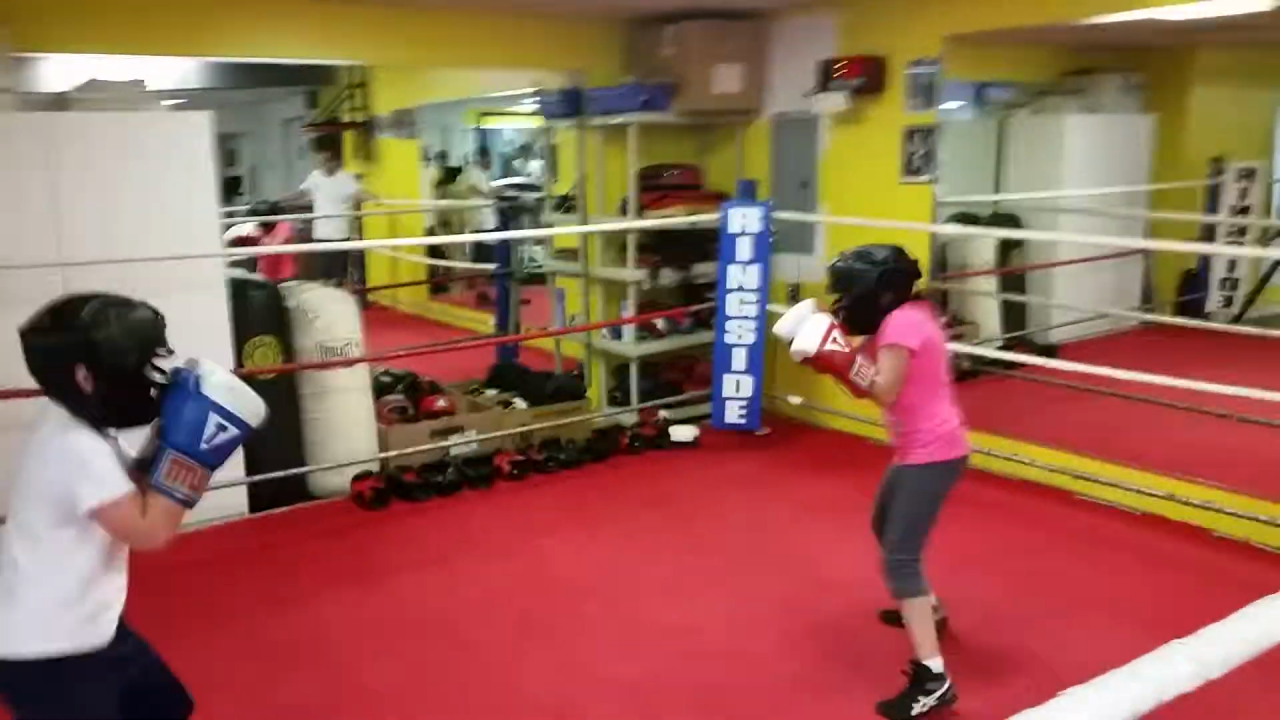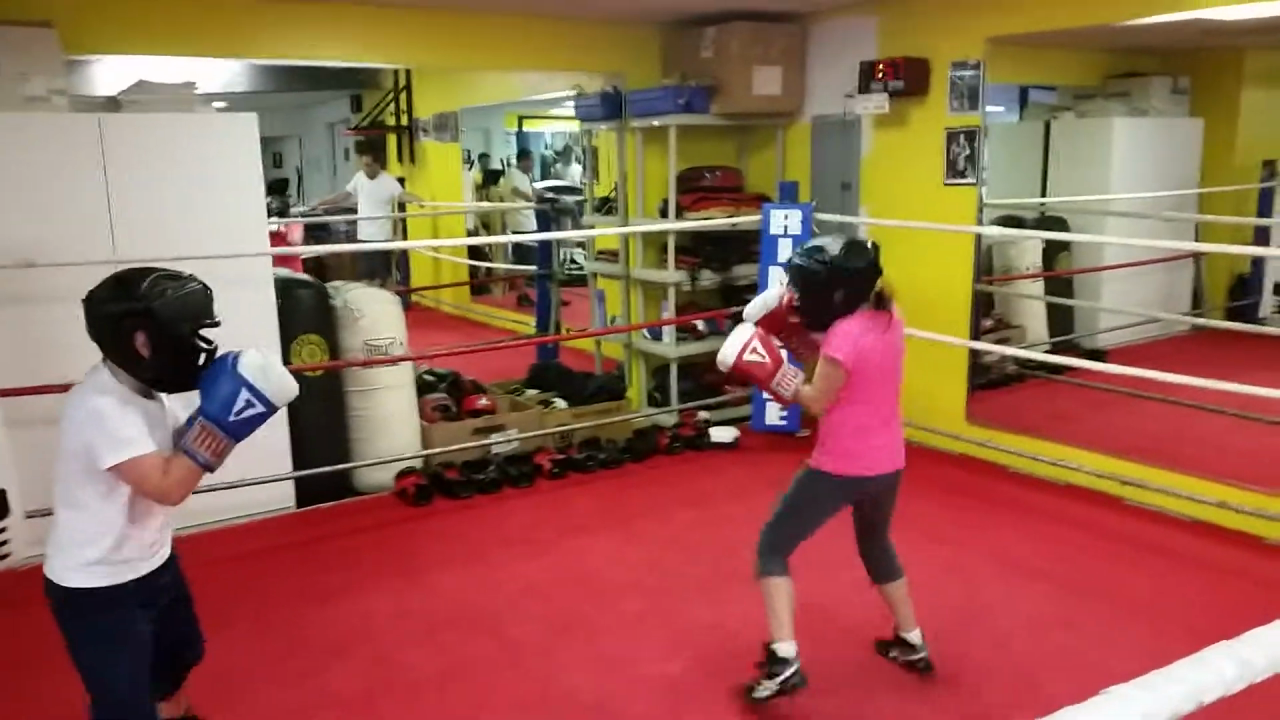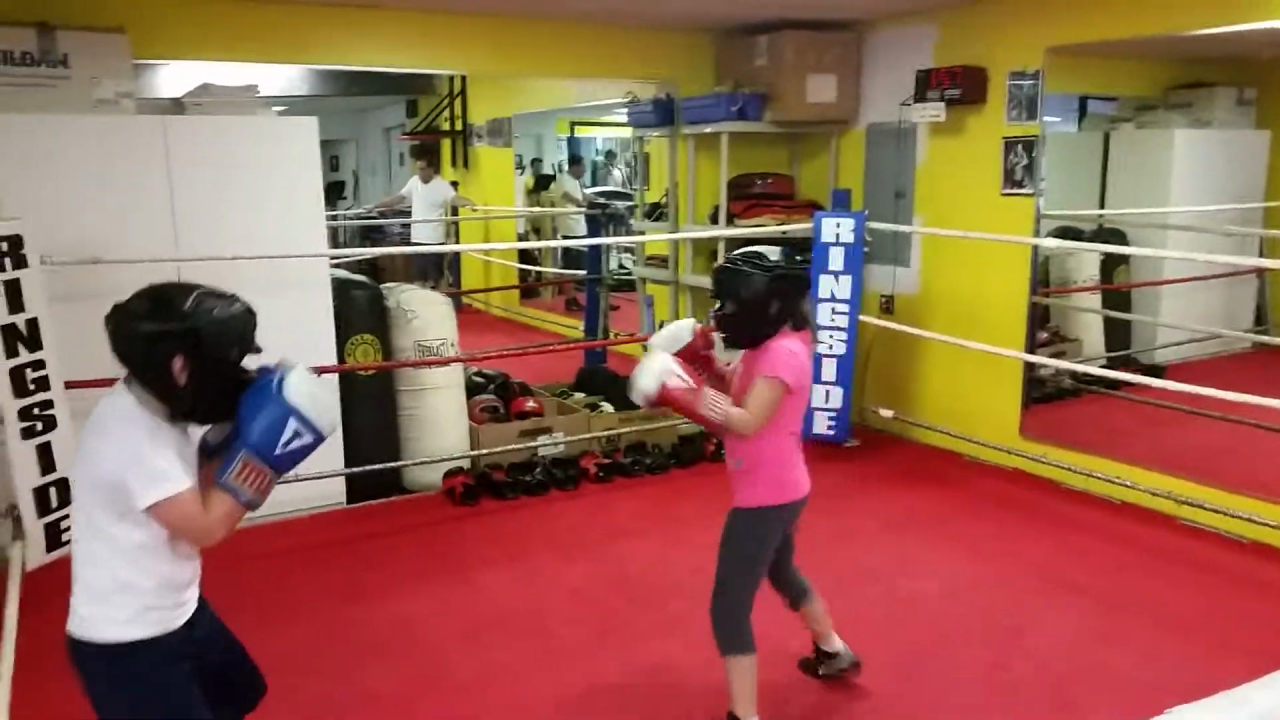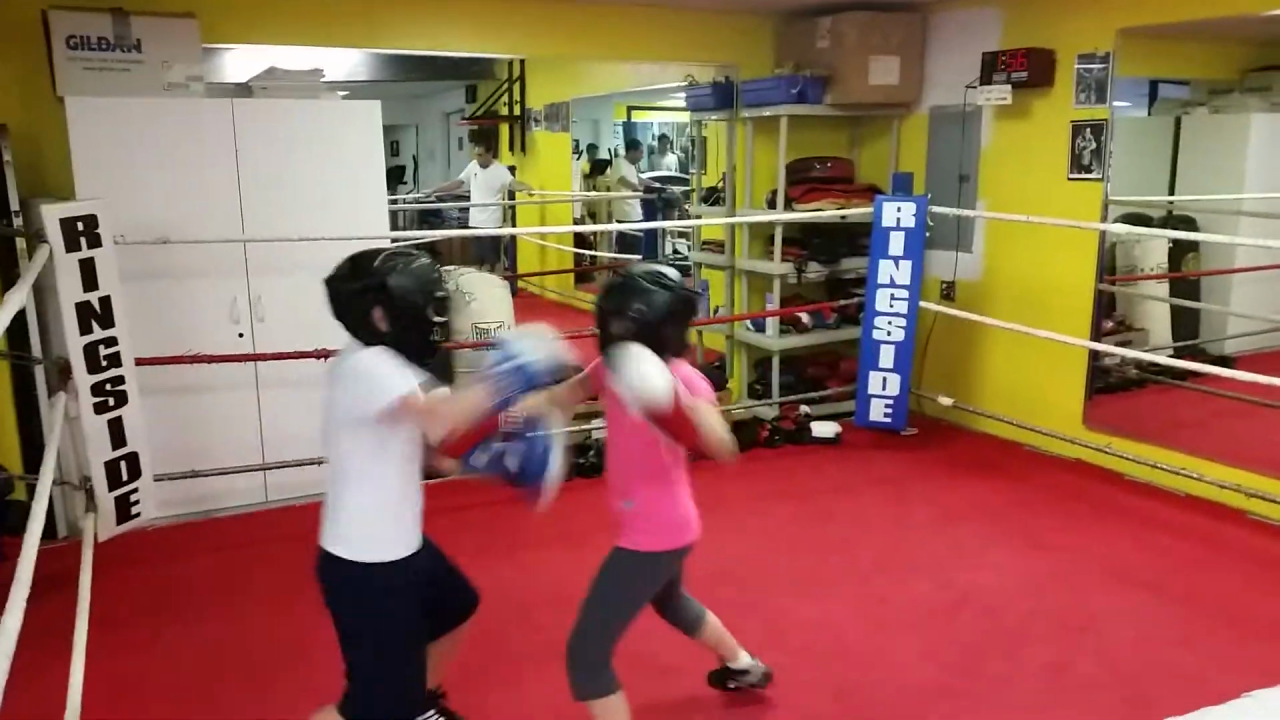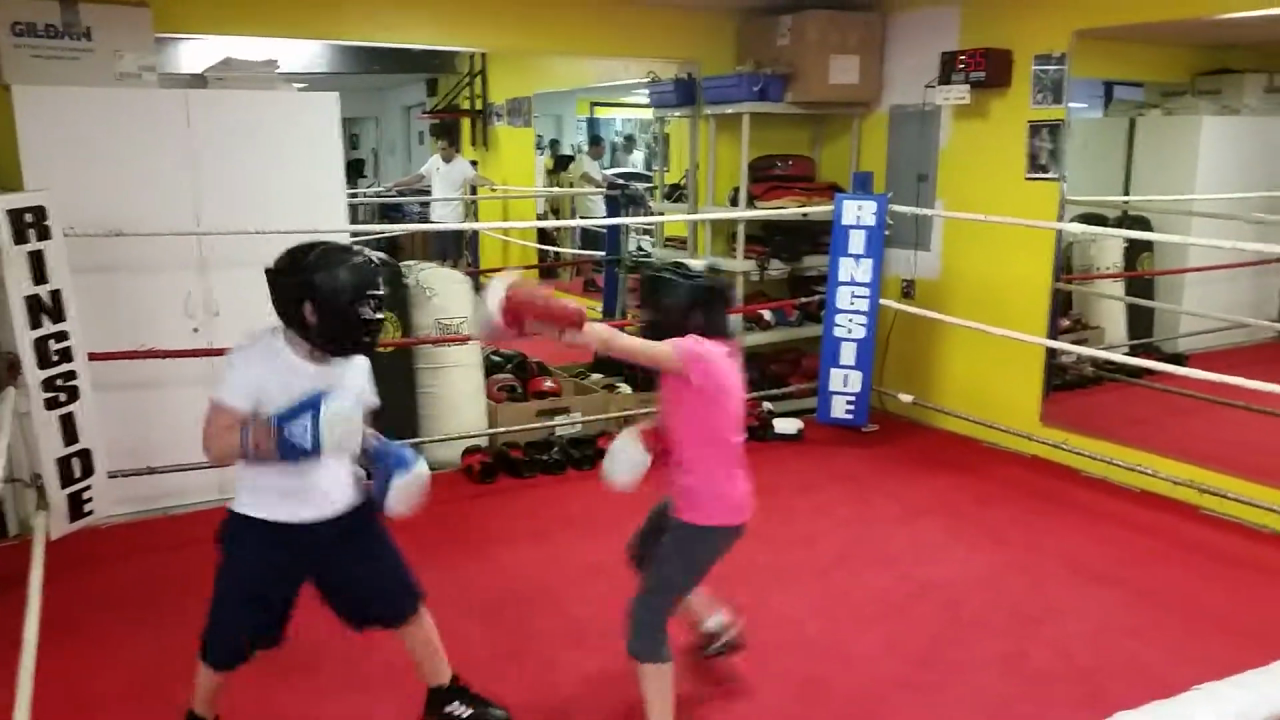
dt=0.7s
person 1, frame 1
left shoulder: (902, 322)
right shoulder: (908, 315)
left elbow: (883, 393)
right elbow: (862, 365)
left wrist: (838, 356)
right wrist: (818, 342)
left hip: (932, 452)
right hip: (922, 447)
left knee: (898, 558)
right knee: (886, 523)
left ankle: (932, 678)
right ankle: (926, 607)
person 1, frame 2
left shoulder: (845, 334)
right shoulder: (887, 318)
left elbow: (816, 402)
left wrist: (769, 371)
right wrist: (792, 331)
left hip: (839, 468)
right hip: (887, 464)
left knee: (772, 546)
right knee: (876, 547)
left ankle: (783, 659)
right ankle: (911, 642)
person 1, frame 3
left shoulder: (781, 353)
right shoulder: (768, 344)
left elbow: (747, 423)
right elbow: (735, 392)
left wrist: (687, 394)
right wrist: (703, 361)
left hip: (764, 498)
right hip: (783, 490)
left knee: (728, 609)
right knee: (781, 572)
right ankle: (833, 651)
person 1, frame 4
left shoulder: (683, 379)
right shoulder: (615, 366)
left elbow: (722, 448)
right elbow: (560, 396)
left wrist: (672, 409)
left hip: (654, 537)
right hip: (667, 526)
left knee: (585, 654)
right knee: (669, 601)
right ankle: (744, 666)
person 1, frame 5
left shoulder: (696, 352)
right shoulder: (715, 353)
left elbow: (612, 343)
right wrist: (654, 436)
left hip: (712, 512)
right hip: (695, 500)
left knee: (647, 618)
right knee: (645, 556)
right ankle: (716, 624)
person 2, frame 1
left shoulder: (71, 429)
right shoulder: (75, 450)
left elbow: (132, 494)
right elbow: (147, 531)
left wrist: (172, 439)
right wrist: (189, 449)
left hip: (88, 636)
right hip: (51, 659)
person 2, frame 2
left shoulder: (141, 388)
right shoulder: (102, 408)
left elbow: (174, 449)
right elbow: (168, 487)
left wrist: (220, 405)
right wrist: (222, 417)
left hip: (149, 564)
right hip: (96, 587)
left knee: (178, 658)
person 2, frame 3
left shoulder: (152, 410)
right shoulder: (130, 436)
left elbow: (193, 488)
right elbow: (205, 527)
left wrist: (235, 433)
right wrist: (261, 447)
left hip: (178, 614)
right hip: (128, 643)
person 2, frame 4
left shoulder: (386, 364)
right shoulder: (362, 368)
left elbow: (431, 433)
right elbow: (441, 418)
left wrist: (497, 454)
right wrist: (509, 375)
left hip: (397, 546)
right hip: (364, 564)
left knee: (453, 611)
person 2, frame 5
left shoulder: (352, 362)
right shoulder: (255, 359)
right elbow: (218, 444)
left wrist: (383, 455)
right wrist: (286, 433)
left hip: (343, 515)
right hip: (266, 527)
left knee: (404, 606)
right knee: (228, 643)
